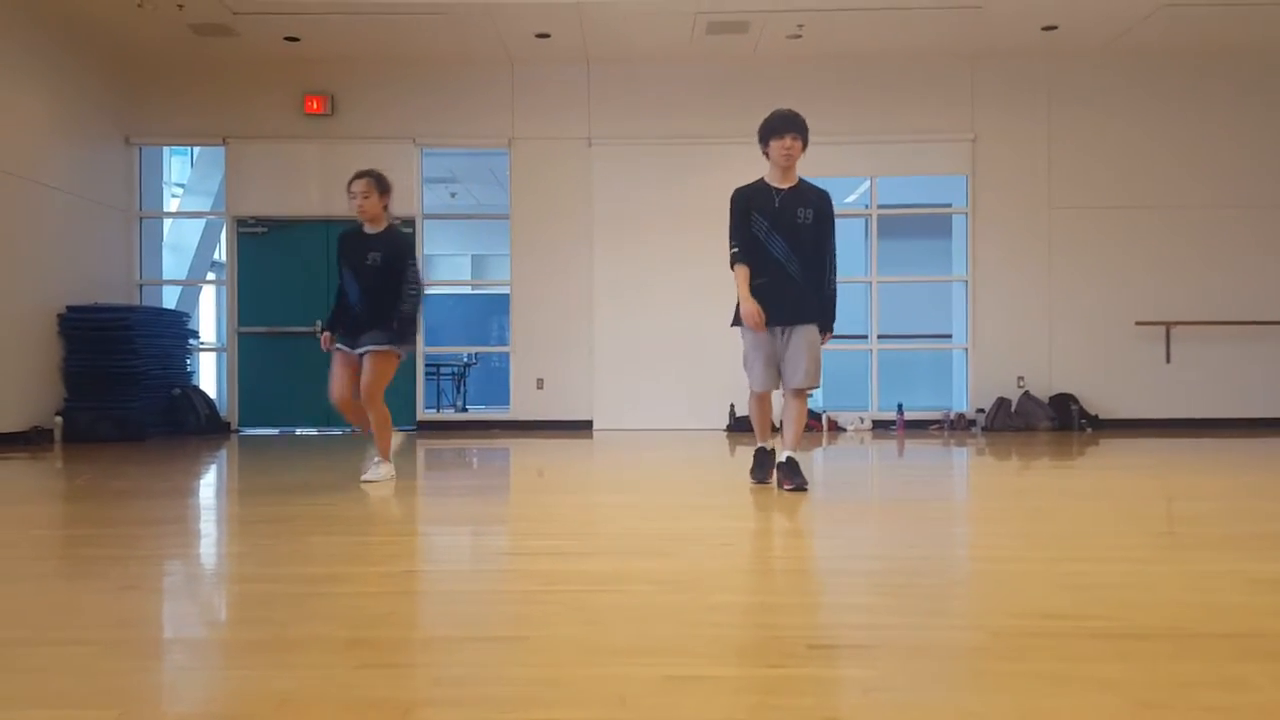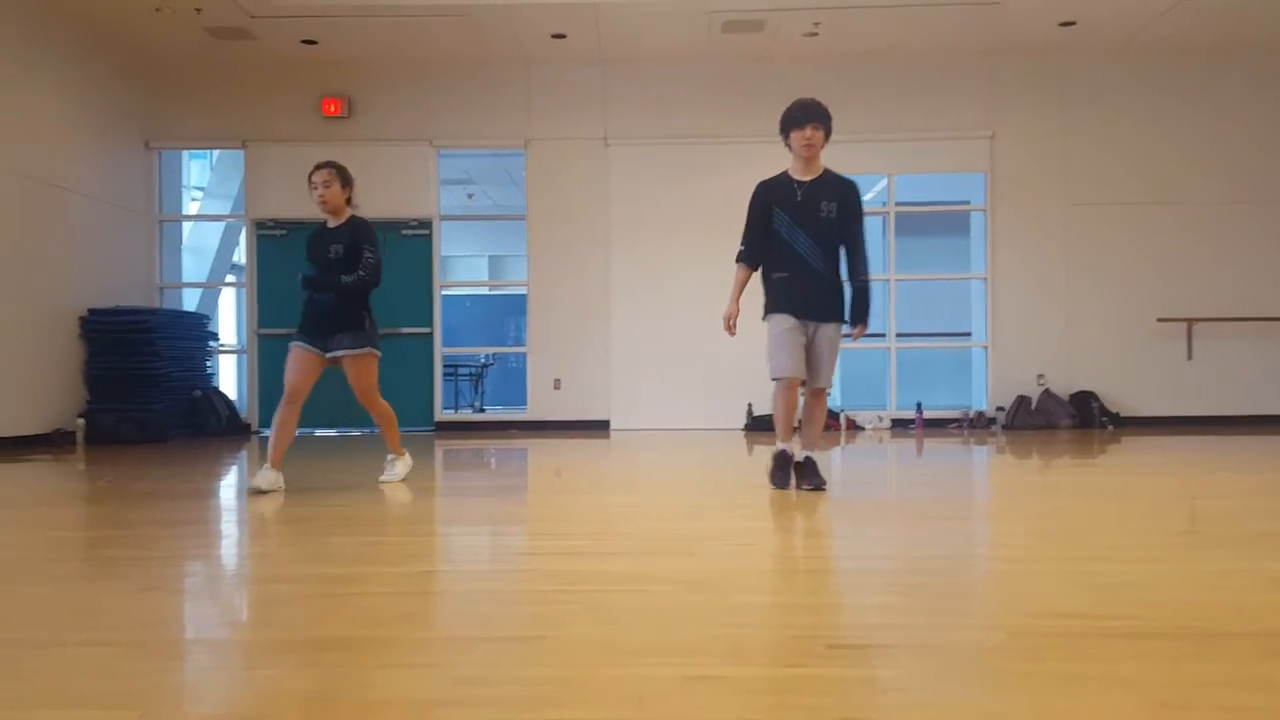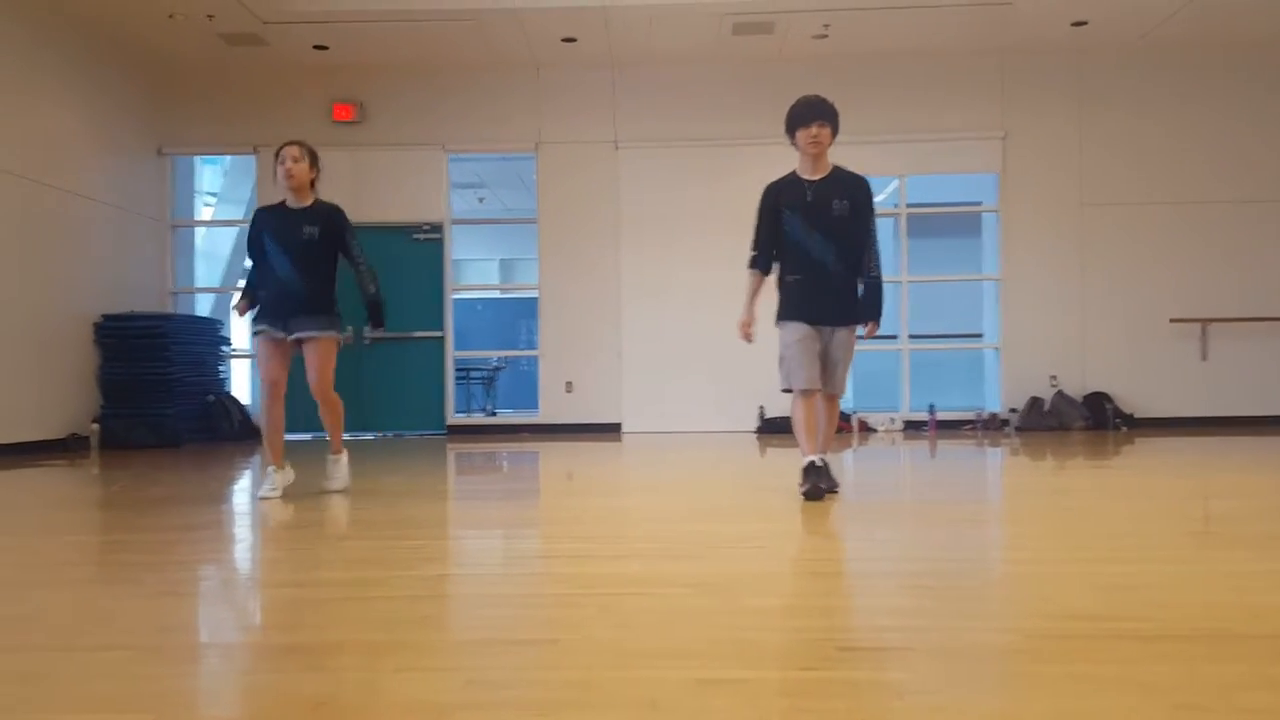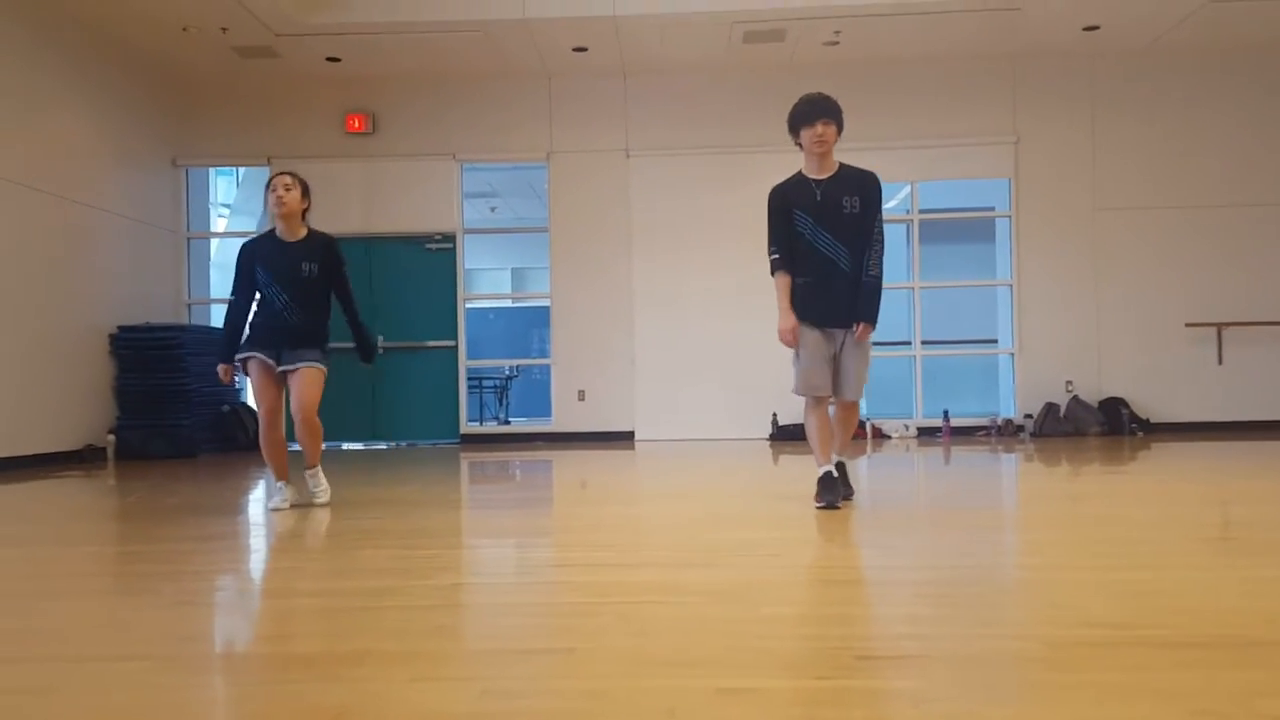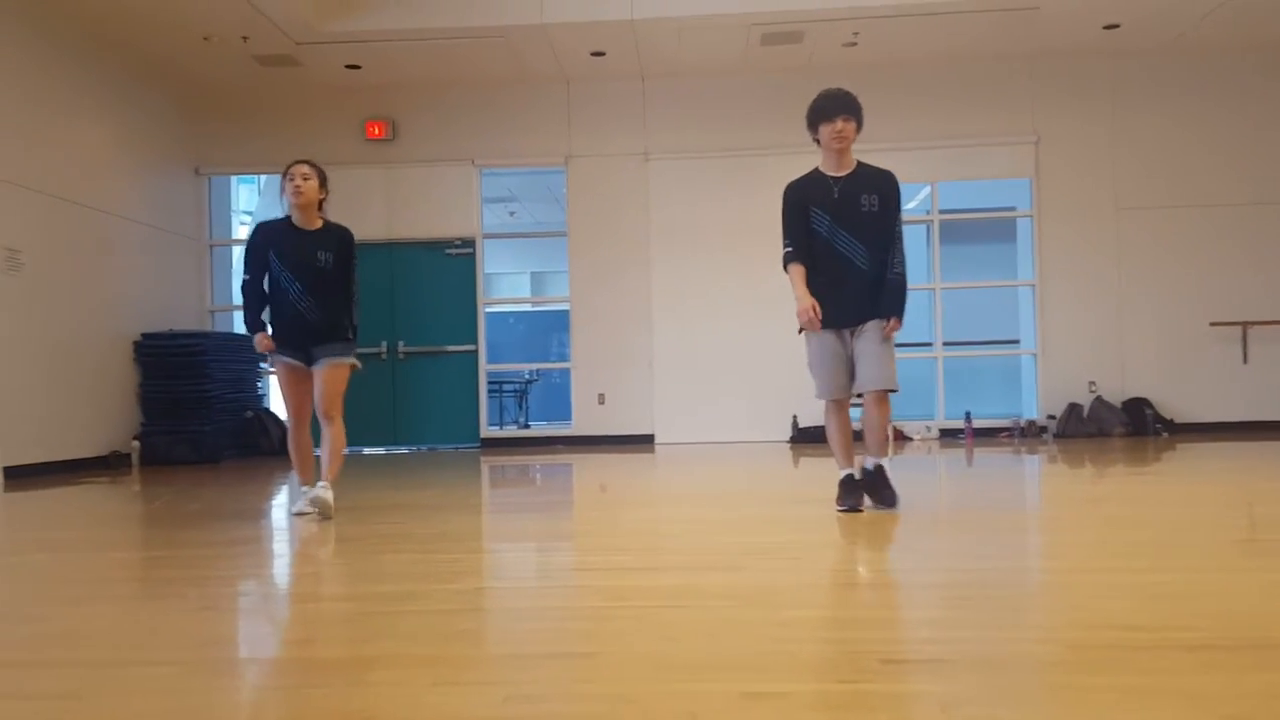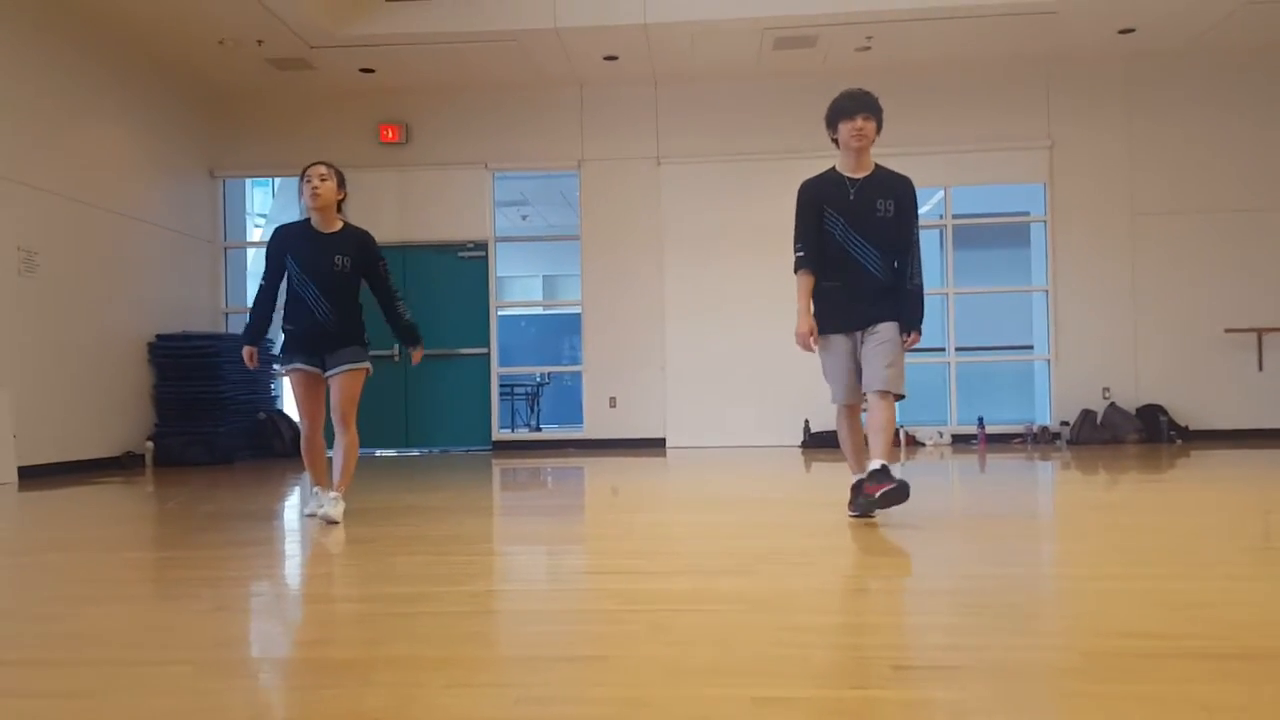
dt=0.3s
person 1, frame 1
left shoulder: (818, 199)
right shoulder: (745, 198)
left elbow: (826, 263)
right elbow: (739, 253)
left wrist: (827, 316)
right wrist: (746, 298)
left hip: (803, 312)
right hip: (760, 310)
left knee: (797, 387)
right knee: (761, 389)
left ankle: (788, 460)
right ankle: (764, 449)
person 1, frame 2
left shoulder: (844, 190)
right shoulder: (767, 192)
left elbow: (855, 253)
right elbow: (750, 250)
left wrist: (860, 309)
right wrist: (735, 300)
left hip: (827, 307)
right hip: (782, 304)
left knee: (818, 387)
right knee: (788, 379)
left ankle: (806, 458)
right ankle: (783, 450)
person 1, frame 3
left shoulder: (855, 187)
right shoulder: (776, 193)
left elbow: (868, 252)
right elbow: (761, 256)
left wrist: (871, 307)
right wrist: (749, 308)
left hip: (842, 310)
right hip: (796, 310)
left knee: (831, 391)
right knee: (803, 388)
left ankle: (821, 461)
right ankle: (810, 466)
person 1, frame 4
left shoulder: (865, 184)
right shoulder: (783, 195)
left elbow: (874, 251)
right elbow: (780, 259)
left wrist: (868, 310)
right wrist: (785, 312)
left hip: (851, 312)
right hip: (807, 314)
left knee: (849, 398)
right knee: (815, 395)
left ankle: (839, 462)
right ankle: (825, 476)
person 1, frame 5
left shoulder: (882, 183)
right shoulder: (799, 191)
left elbow: (893, 250)
right elbow: (794, 252)
left wrist: (894, 307)
right wrist: (802, 295)
left hip: (871, 310)
right hip: (824, 314)
left knee: (877, 391)
right knee: (835, 398)
left ankle: (875, 469)
right ankle: (848, 478)
person 1, frame 6
left shoulder: (899, 188)
right shoulder: (813, 190)
left elbow: (910, 258)
right elbow: (805, 257)
left wrist: (912, 316)
right wrist: (804, 313)
left hip: (884, 313)
right hip: (834, 317)
left knee: (881, 392)
right knee: (847, 402)
left ankle: (880, 474)
right ankle: (859, 482)
person 2, frame 1
left shoulder: (398, 241)
right shoulder: (346, 240)
left elbow: (412, 287)
left wrist: (407, 326)
right wrist: (330, 325)
left hip: (384, 329)
right hip: (350, 330)
left knee: (369, 394)
right knee: (339, 397)
left ankle: (383, 460)
right ankle: (388, 438)
person 2, frame 2
left shoulder: (362, 230)
right shoulder: (315, 238)
left elbow: (370, 277)
left wrist: (322, 284)
left hip: (352, 327)
right hip: (313, 328)
left knee: (368, 398)
right knee: (291, 393)
left ankle: (399, 456)
right ankle: (272, 470)
person 2, frame 3
left shoulder: (330, 215)
right shoulder: (264, 218)
left elbow: (356, 260)
right elbow: (257, 264)
left wrist: (372, 302)
right wrist: (248, 297)
left hip: (317, 313)
right hip: (272, 312)
left knee: (321, 389)
right knee: (271, 389)
left ankle: (337, 456)
right ankle: (277, 469)
person 2, frame 4
left shoulder: (324, 247)
right shoulder: (253, 249)
left elbow: (344, 297)
right elbow: (239, 301)
left wrist: (363, 341)
right wrist: (227, 352)
left hip: (307, 345)
right hip: (262, 343)
left knee: (303, 413)
right knee: (268, 418)
left ankle: (313, 472)
right ankle: (282, 484)
person 2, frame 5
left shoulder: (340, 237)
right shoulder: (266, 234)
left elbow: (348, 293)
right elbow: (251, 285)
left wrist: (352, 342)
right wrist: (258, 328)
left hip: (332, 339)
right hip: (287, 339)
left knee: (329, 411)
right knee: (298, 418)
left ankle: (326, 488)
right ankle: (306, 487)
person 2, frame 6
left shoulder: (360, 241)
right shoulder: (285, 237)
left elbow: (385, 291)
right elbow: (268, 290)
left wrist: (410, 336)
right wrist: (252, 337)
left hip: (347, 344)
right hip: (301, 344)
left knee: (344, 420)
right knee: (310, 425)
left ankle: (337, 496)
right ankle: (319, 490)
